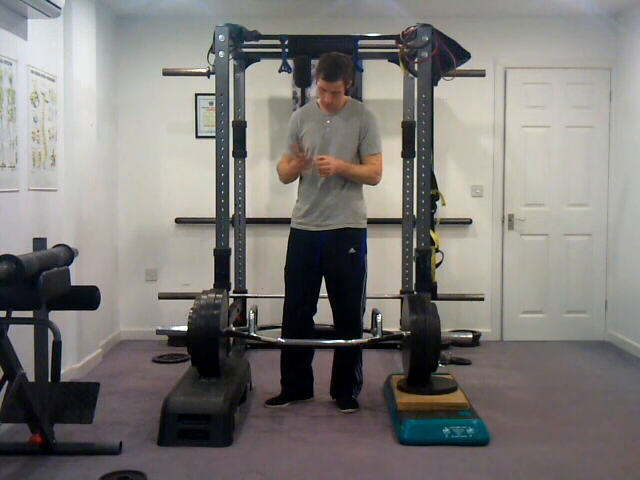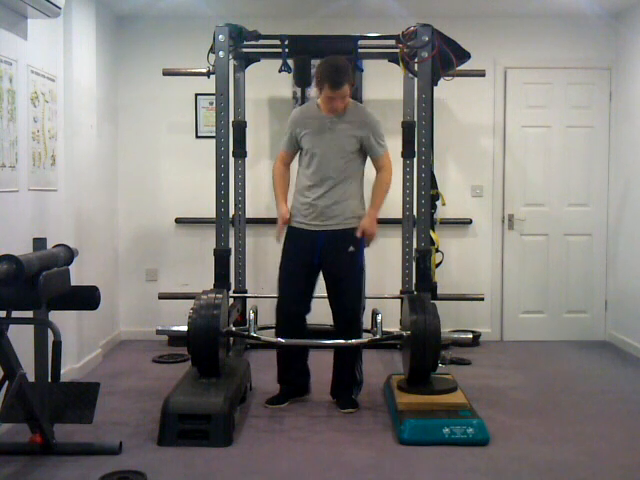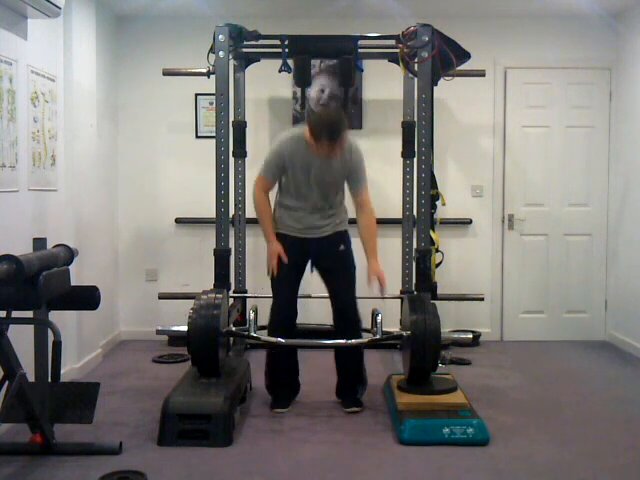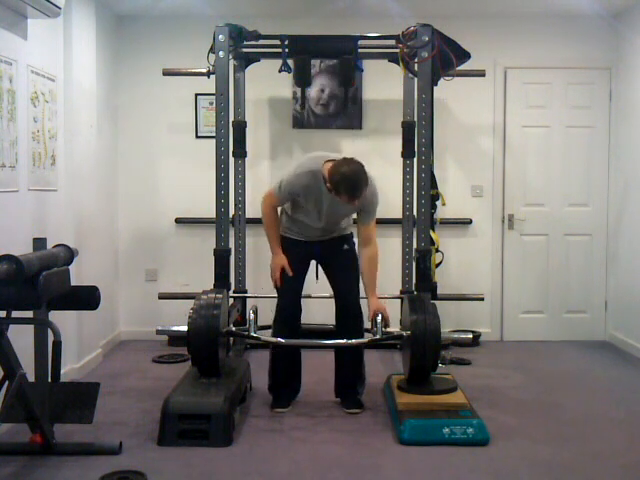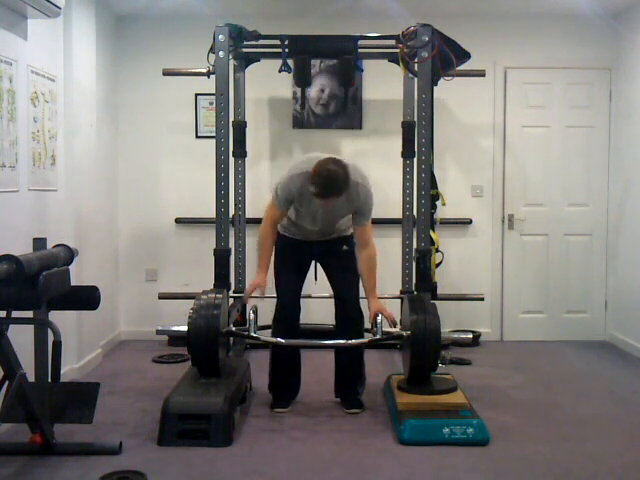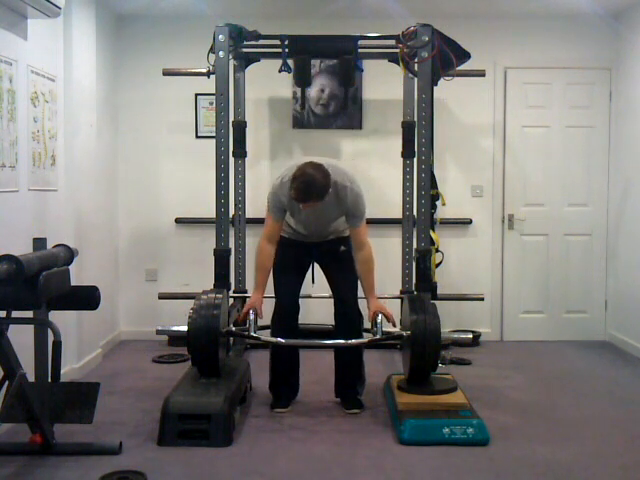
dt=0.5s
person 1, frame 1
left shoulder: (363, 119)
right shoulder: (301, 117)
left elbow: (375, 172)
right elbow: (283, 173)
left wrist: (341, 165)
right wrist: (295, 165)
left hip: (347, 230)
right hip: (304, 228)
left knee: (348, 315)
right knee: (297, 312)
left ankle: (346, 389)
right ankle: (295, 385)
person 1, frame 2
left shoulder: (364, 121)
right shoulder: (300, 117)
left elbow: (384, 169)
right elbow: (282, 162)
left wrist: (371, 215)
right wrist: (282, 203)
left hip: (345, 230)
right hip: (301, 229)
left knee: (347, 315)
right knee: (289, 309)
left ankle: (346, 389)
right ankle: (292, 384)
person 1, frame 3
left shoulder: (351, 153)
right shoulder: (286, 147)
left elbow: (363, 207)
right elbow: (260, 189)
left wrist: (373, 259)
right wrist: (271, 239)
left hip: (333, 235)
right hip: (288, 235)
left knee: (346, 309)
right knee: (283, 310)
left ankle: (351, 389)
right ankle: (282, 388)
person 1, frame 4
left shoulder: (368, 190)
right shoulder: (304, 176)
left elbow: (367, 244)
right elbow: (269, 203)
left wrist: (373, 296)
right wrist: (277, 252)
left hip: (337, 239)
right hip: (294, 237)
left knee: (350, 307)
right knee: (288, 310)
left ankle: (350, 390)
right ankle: (282, 390)
person 1, frame 5
left shoulder: (361, 189)
right shoulder: (294, 179)
left elbow: (365, 246)
right elbow: (270, 224)
left wrist: (372, 297)
right wrist: (261, 272)
left hip: (338, 239)
right hip: (292, 238)
left knee: (349, 308)
right knee: (286, 309)
left ankle: (350, 391)
right ankle: (282, 391)
person 1, frame 6
left shoulder: (349, 191)
right shoulder: (282, 188)
left elbow: (361, 246)
right elbow: (268, 242)
left wrist: (372, 297)
right wrist: (258, 293)
left hip: (336, 240)
right hip: (292, 240)
left knee: (348, 308)
right knee: (285, 308)
left ankle: (349, 391)
right ankle: (282, 391)
